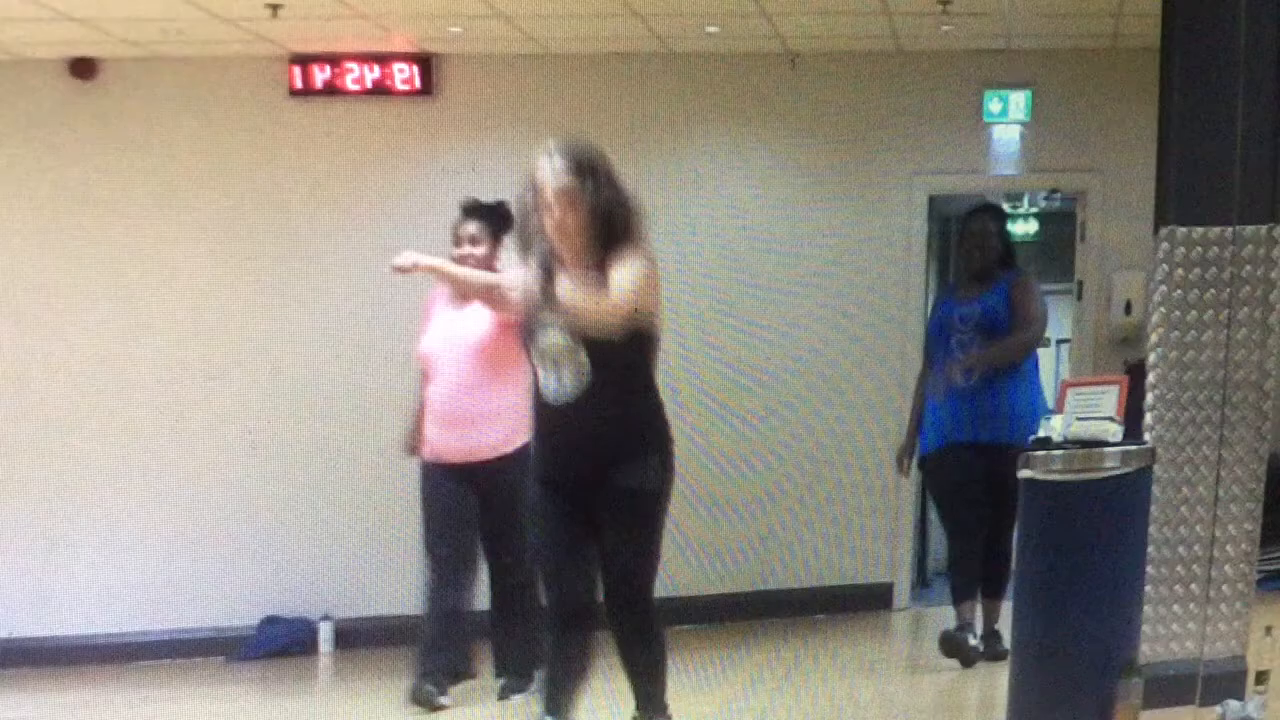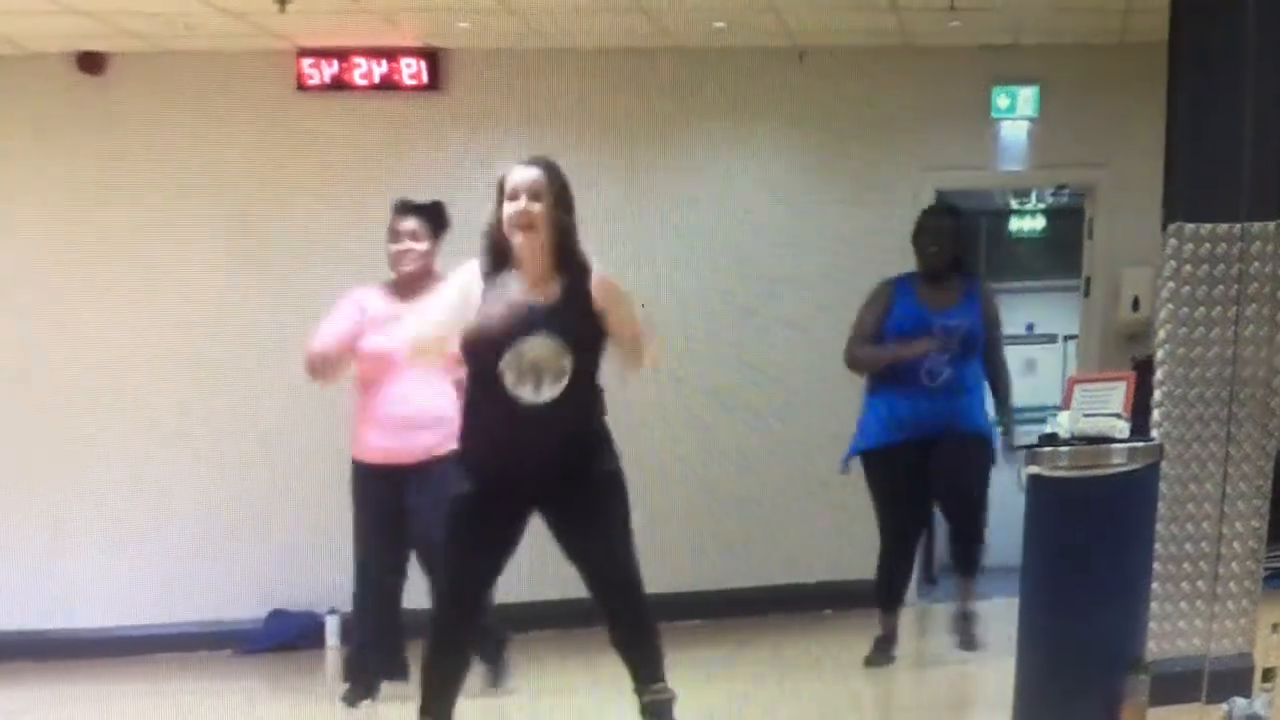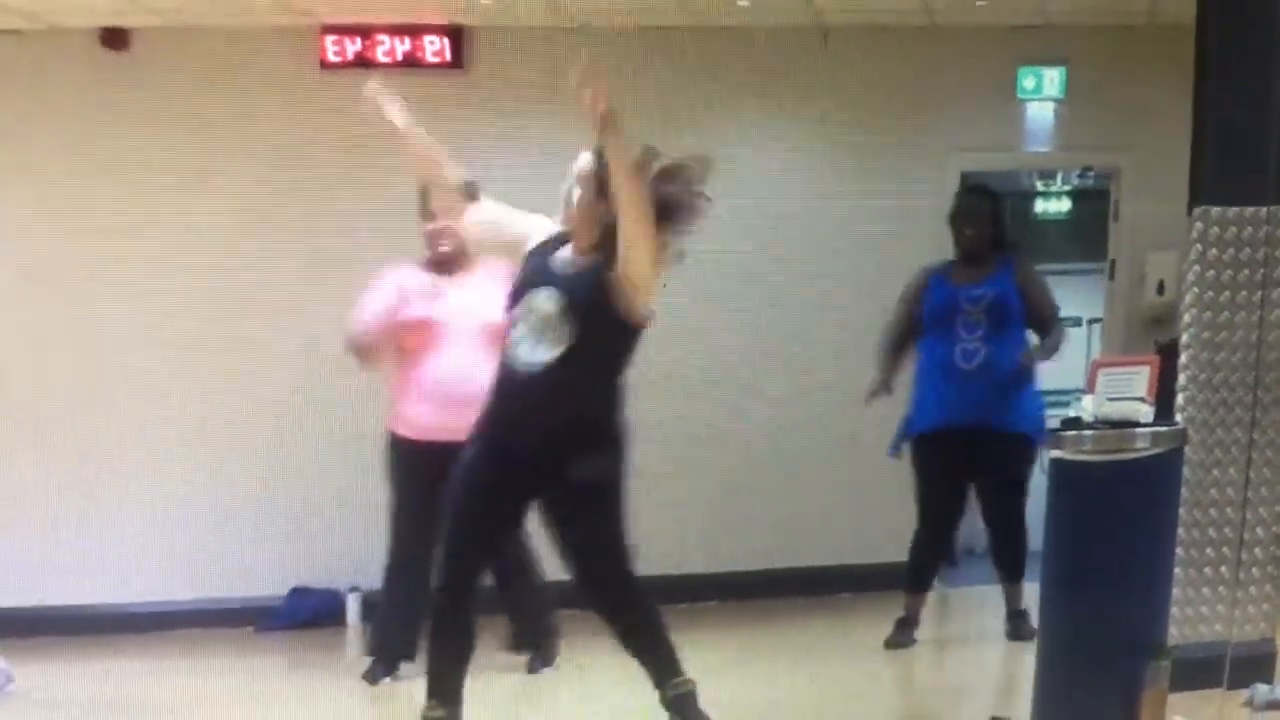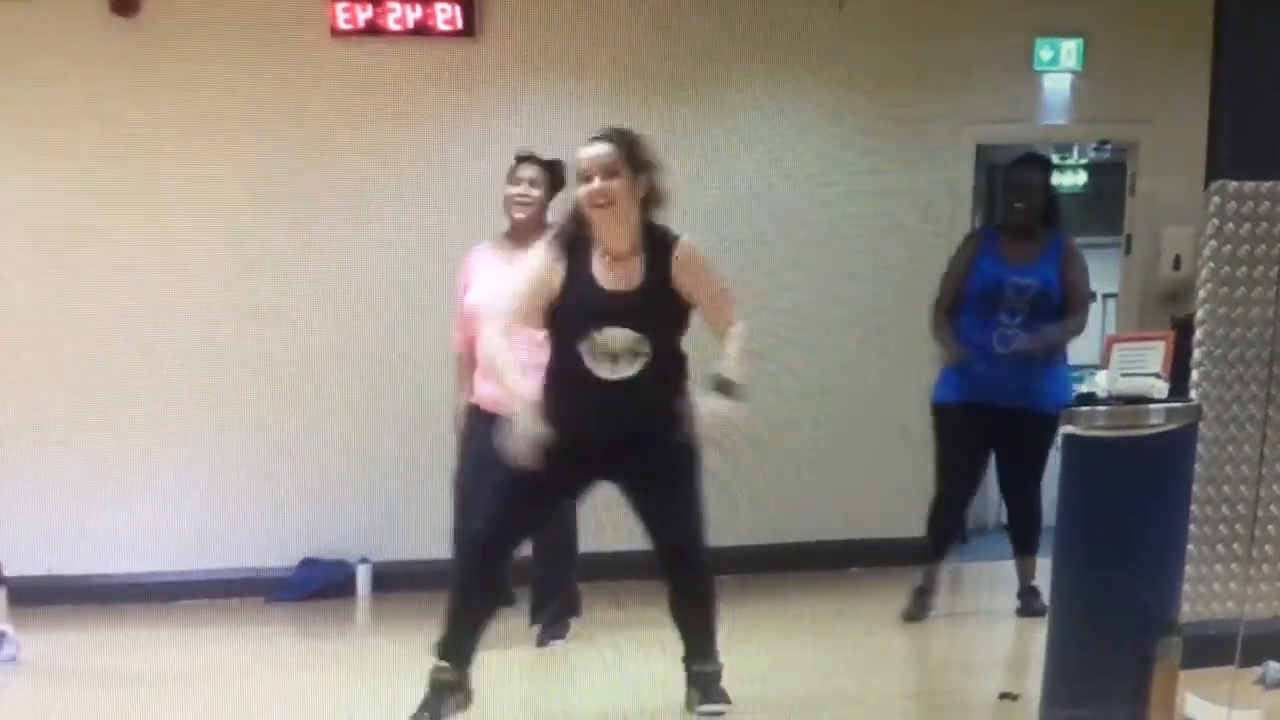
dt=0.7s
person 1, frame 1
left shoulder: (630, 264)
right shoulder: (537, 271)
left elbow: (609, 313)
left wrist: (539, 291)
left hip: (629, 465)
right hip: (556, 469)
left knee: (628, 602)
right knee: (568, 604)
person 1, frame 2
left shoulder: (593, 287)
right shoulder: (476, 279)
left elbow: (636, 351)
right elbow: (419, 342)
left wrist: (636, 347)
right wrist: (476, 319)
left hip: (580, 469)
right hip: (490, 475)
left knee: (622, 595)
right knee: (457, 608)
person 1, frame 3
left shoulder: (630, 270)
right shoulder: (548, 245)
left elbow: (643, 229)
right elbow: (460, 217)
left wrist: (610, 132)
left hip: (579, 455)
right hip: (500, 446)
left knee: (610, 585)
right knee: (454, 581)
person 1, frame 4
left shoulder: (676, 254)
right shoulder: (557, 254)
left elbow: (728, 318)
right elbow: (502, 330)
left wrist: (724, 387)
right wrist: (521, 402)
left hip: (655, 435)
right hip: (565, 433)
left knee: (686, 556)
right knee: (486, 548)
person 2, frame 1
right shoulder: (439, 299)
left elbow: (499, 296)
right wrist: (417, 423)
left hip: (506, 455)
right hip: (443, 459)
left knee: (512, 562)
right knee: (447, 565)
left ankle: (518, 667)
right ankle: (438, 671)
person 2, frame 2
right shoulder: (362, 301)
right elbow: (317, 365)
left wrist: (468, 379)
right wrist: (363, 331)
left hip: (442, 456)
right hip: (375, 460)
left knee: (445, 559)
right knee: (376, 570)
left ankle: (489, 648)
right ankle: (368, 672)
person 2, frame 3
left shoulder: (500, 274)
right shoulder: (397, 280)
right elbow: (359, 344)
right wrist: (402, 310)
right hip: (416, 439)
left knee: (501, 540)
right knee: (411, 546)
left ankle: (535, 635)
right ankle: (391, 649)
person 2, frame 4
right shoulder: (479, 258)
right elbow: (465, 341)
right wrist: (462, 404)
right hip: (489, 411)
left knee: (552, 515)
right knee: (473, 510)
left ankle: (555, 613)
person 3, frame 1
left shoulder: (1019, 287)
right shoulder: (946, 299)
left elbow: (1028, 338)
right elbow: (929, 369)
left wrist: (974, 361)
right wrist: (911, 434)
left hip: (1009, 432)
right hip: (950, 433)
left knee: (997, 531)
right knee: (962, 530)
left ankle: (990, 630)
right ankle: (965, 629)
person 3, frame 2
left shoulder: (978, 297)
right shoulder: (890, 293)
left elbow: (994, 362)
right elbow: (854, 354)
left wrist: (1006, 418)
right wrist: (907, 349)
left hip: (960, 426)
right hip: (893, 431)
left knee: (968, 510)
right knee: (899, 535)
left ankle: (965, 608)
right ankle: (887, 635)
person 3, frame 3
left shoulder: (1018, 272)
right shoulder: (931, 281)
left elbow: (1053, 328)
right elbow: (899, 337)
left wrist: (1041, 351)
right wrist: (886, 376)
left hip: (1007, 417)
right hip: (940, 418)
left knee: (1005, 513)
right knee: (935, 518)
left ankle: (1016, 609)
right ankle: (909, 618)
person 3, frame 4
left shoulder: (1063, 253)
right shoulder: (977, 245)
left elbow: (1077, 316)
right elbow: (942, 309)
left wrist: (1043, 340)
right wrist: (949, 345)
left hip: (1033, 395)
right hip: (966, 392)
left knee: (1022, 490)
right knee: (953, 489)
left ankle: (1027, 586)
right ankle: (926, 587)
